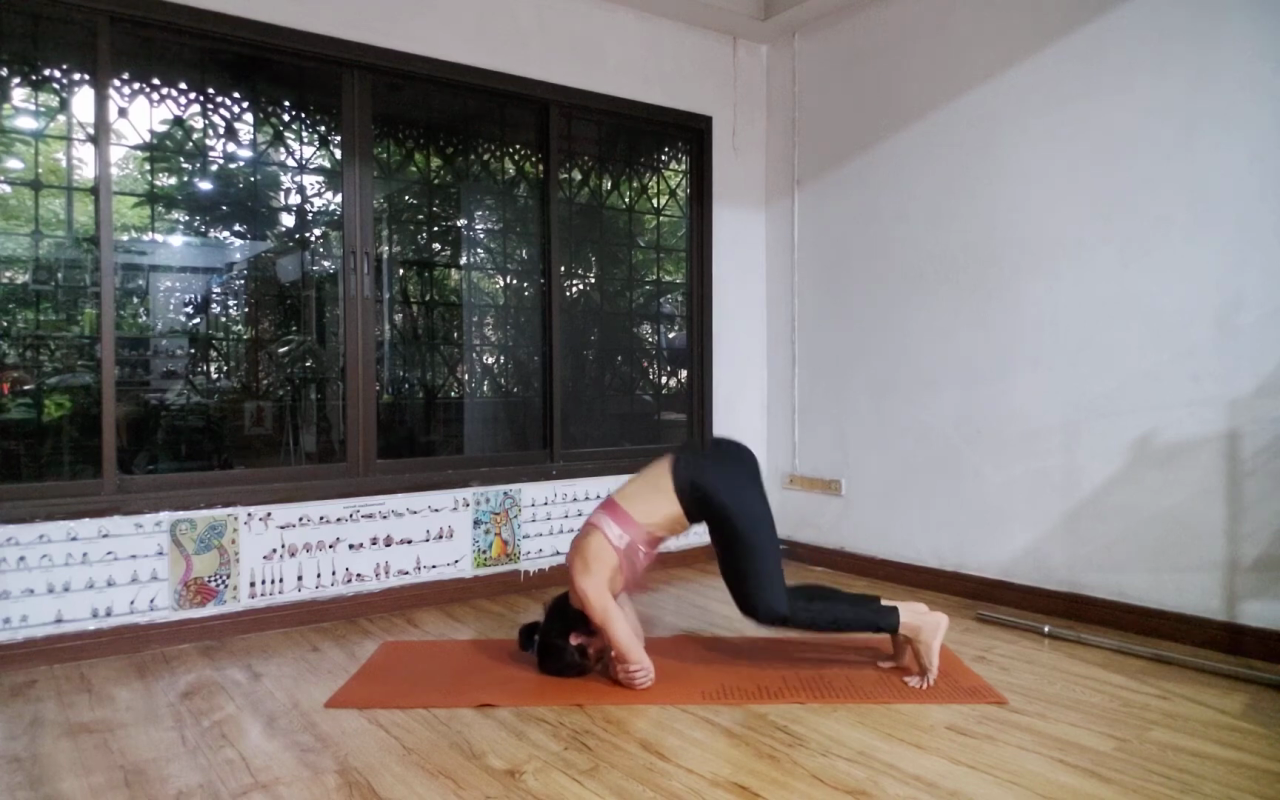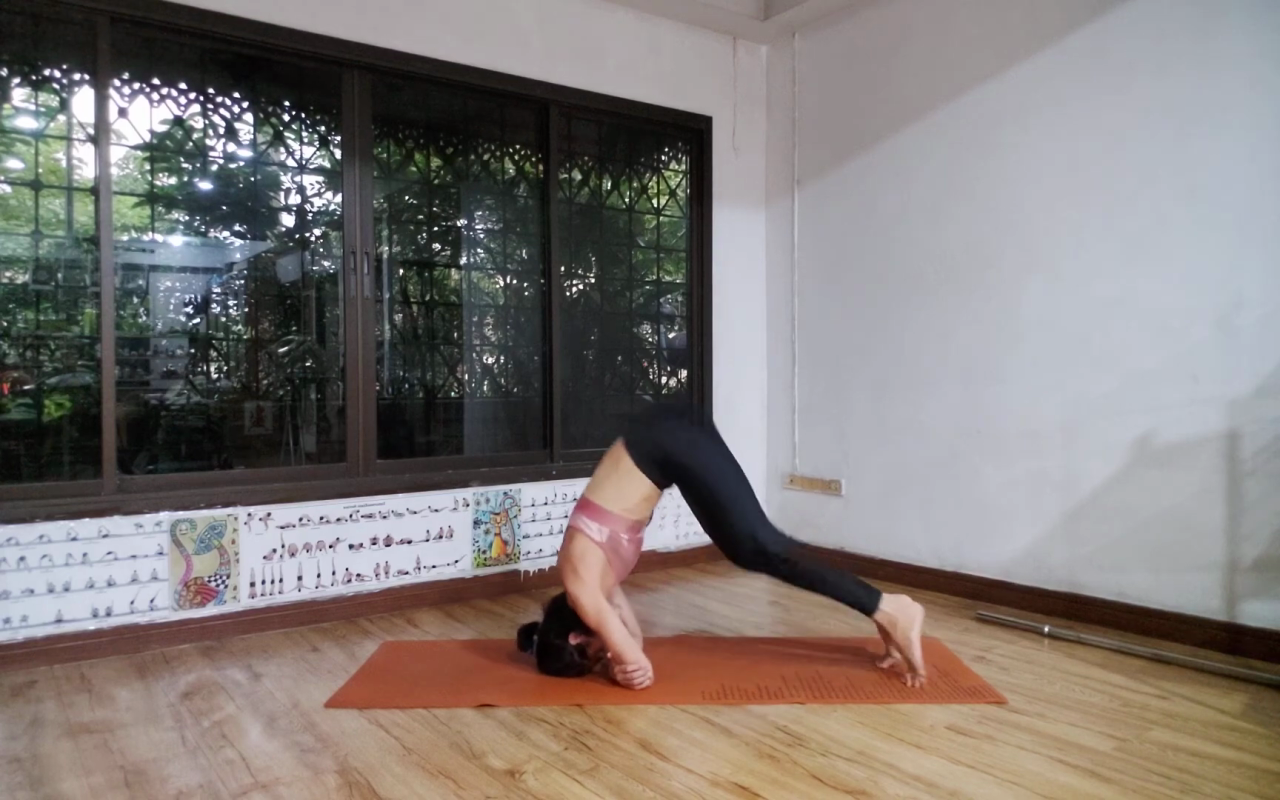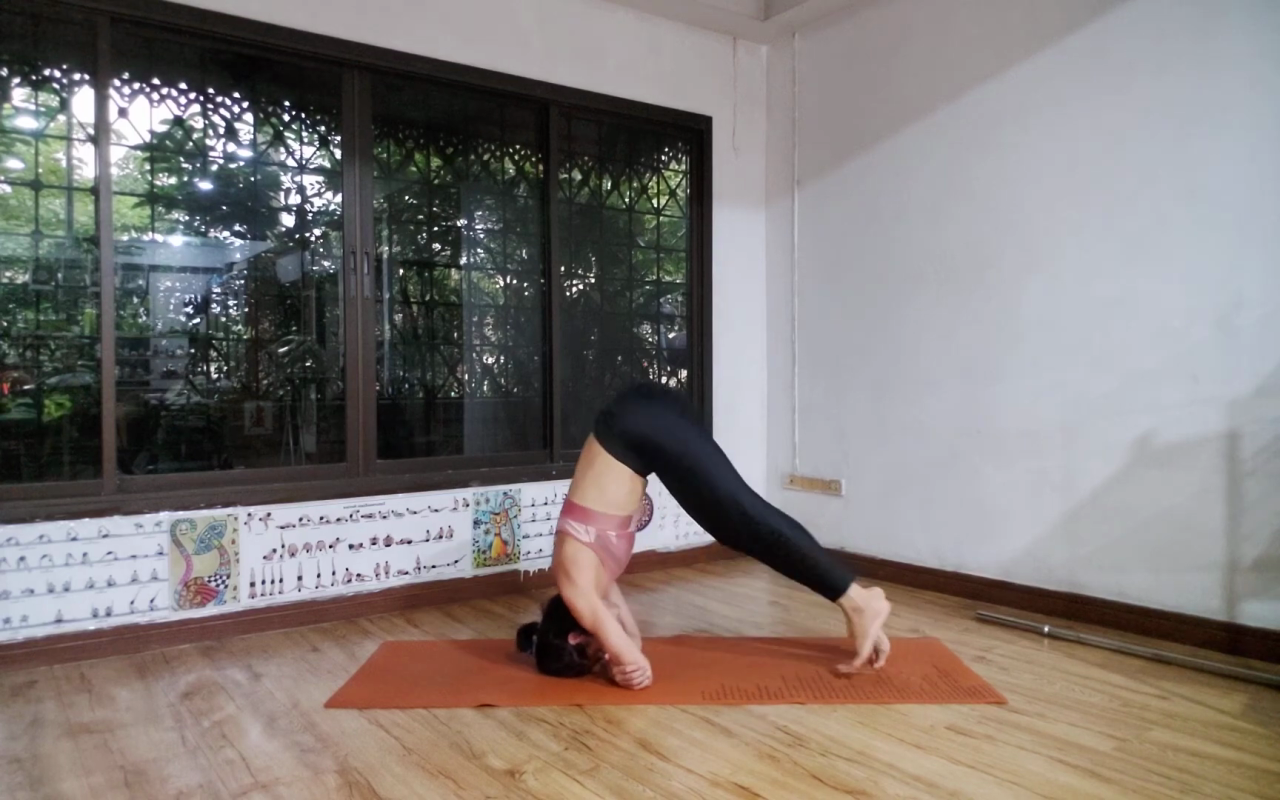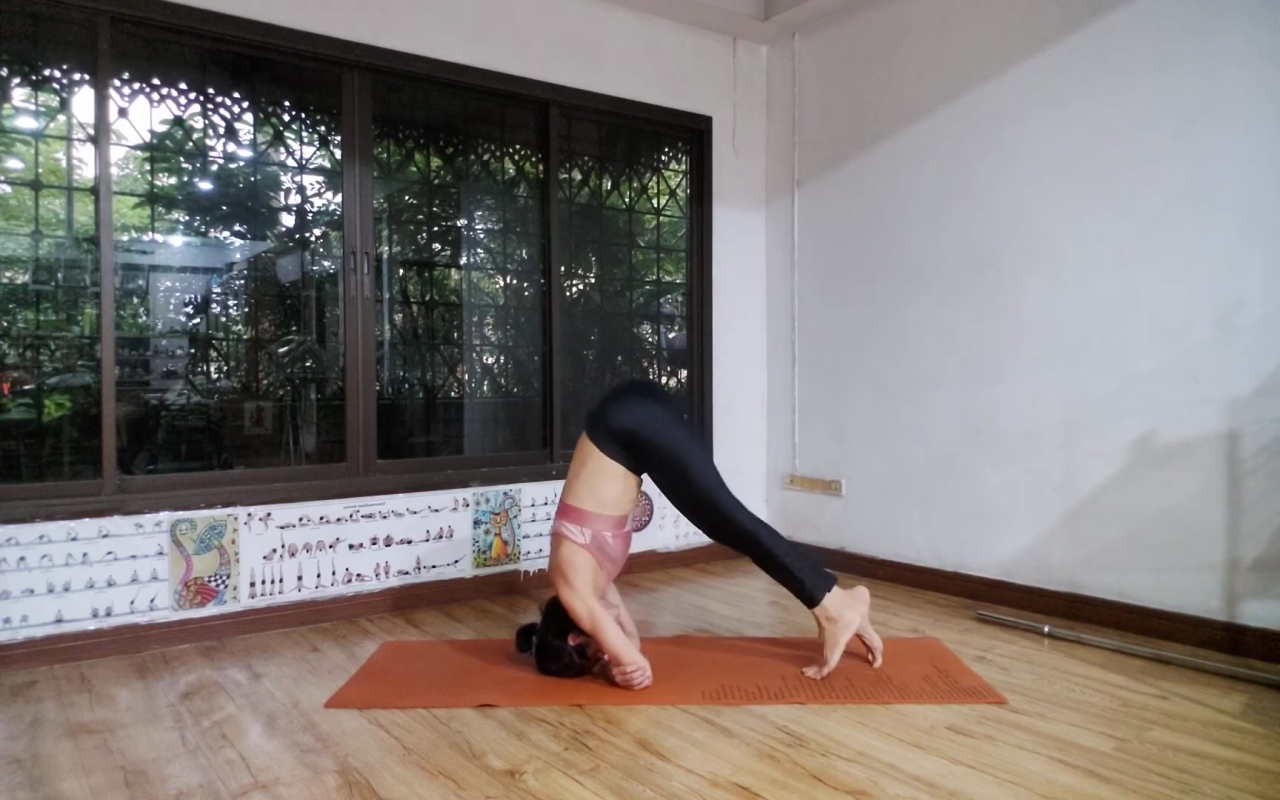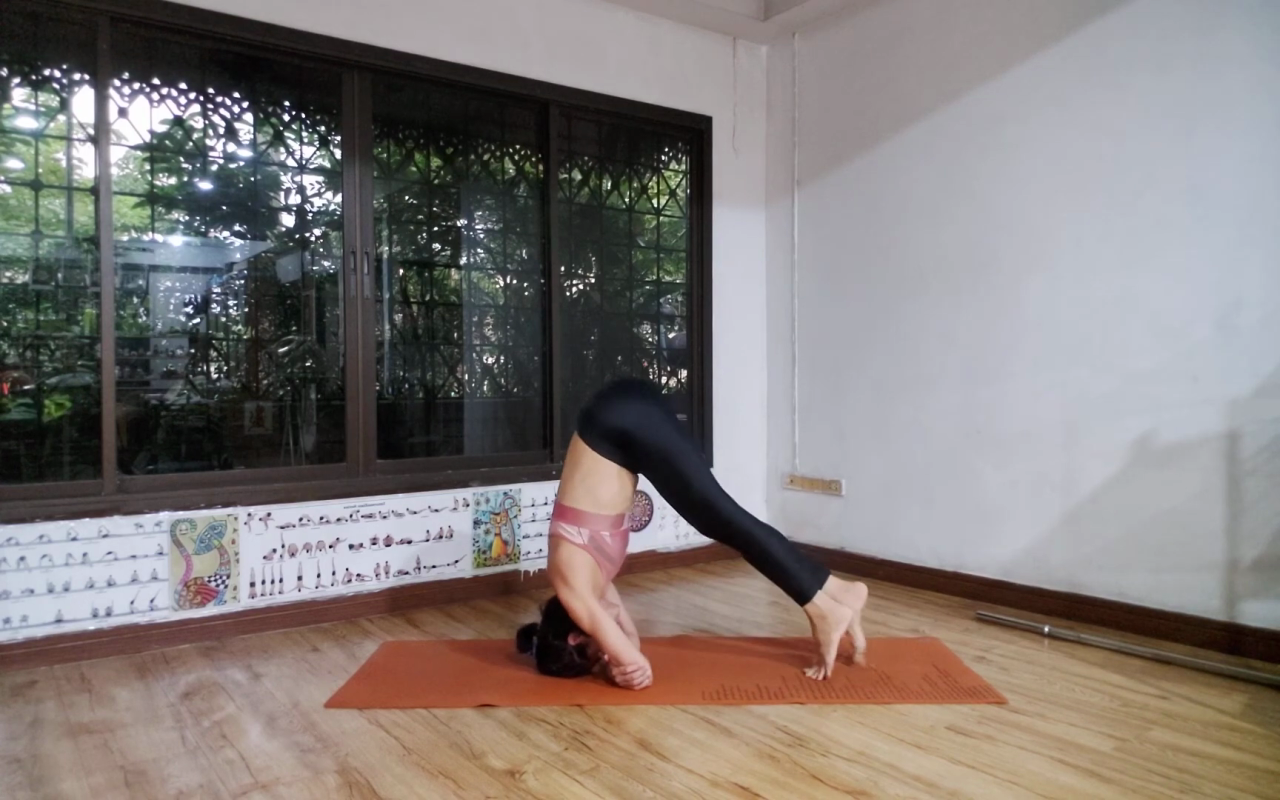
dt=0.2s
person 1, frame 1
left shoulder: (587, 578)
right shoulder: (594, 571)
left elbow: (640, 668)
right elbow: (634, 642)
left wrist: (620, 662)
right wrist: (621, 657)
left hip: (717, 477)
right hip: (714, 467)
left knee: (770, 605)
right knee: (762, 600)
left ankle: (913, 624)
right ankle: (900, 617)
person 1, frame 2
left shoulder: (581, 583)
right shoulder: (589, 576)
left elbow: (638, 670)
right elbow: (631, 639)
left wrist: (622, 664)
right wrist: (621, 659)
left hip: (670, 440)
right hip: (665, 438)
left knee: (756, 546)
right knee: (749, 549)
left ankle: (891, 613)
right ankle: (885, 613)
person 1, frame 3
left shoulder: (576, 585)
right shoulder: (583, 575)
left elbow: (638, 671)
right elbow: (631, 641)
left wrist: (615, 665)
right wrist: (616, 659)
left hip: (643, 423)
right hip: (641, 425)
left knee: (743, 517)
right knee: (735, 527)
left ankle: (857, 602)
right ankle: (855, 600)
person 1, frame 4
left shoulder: (574, 588)
right shoulder: (581, 576)
left elbow: (637, 671)
left wrist: (619, 665)
right wrist: (615, 659)
left hip: (633, 420)
right hip: (630, 422)
right knee: (722, 522)
left ankle: (831, 610)
right ankle: (839, 602)
person 1, frame 5
left shoulder: (574, 587)
right shoulder: (579, 574)
left elbow: (637, 671)
right hip: (621, 420)
right knee: (713, 518)
left ankle: (822, 608)
right ankle: (832, 593)
